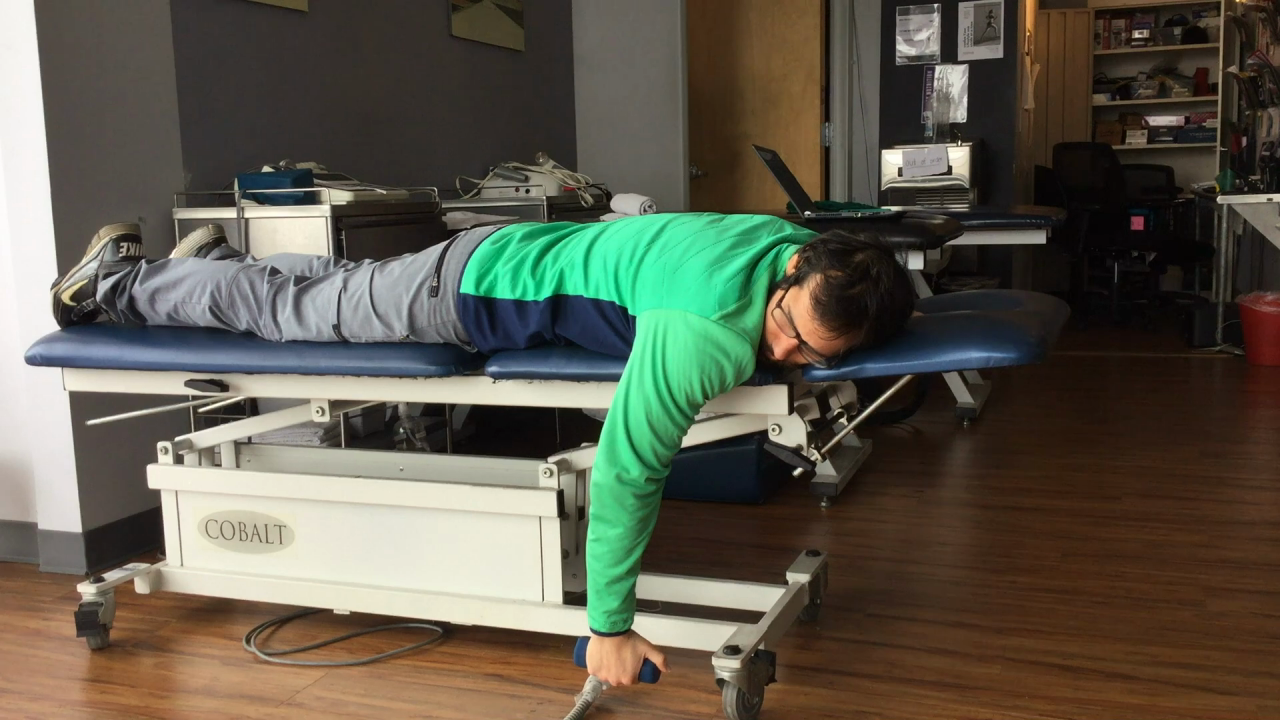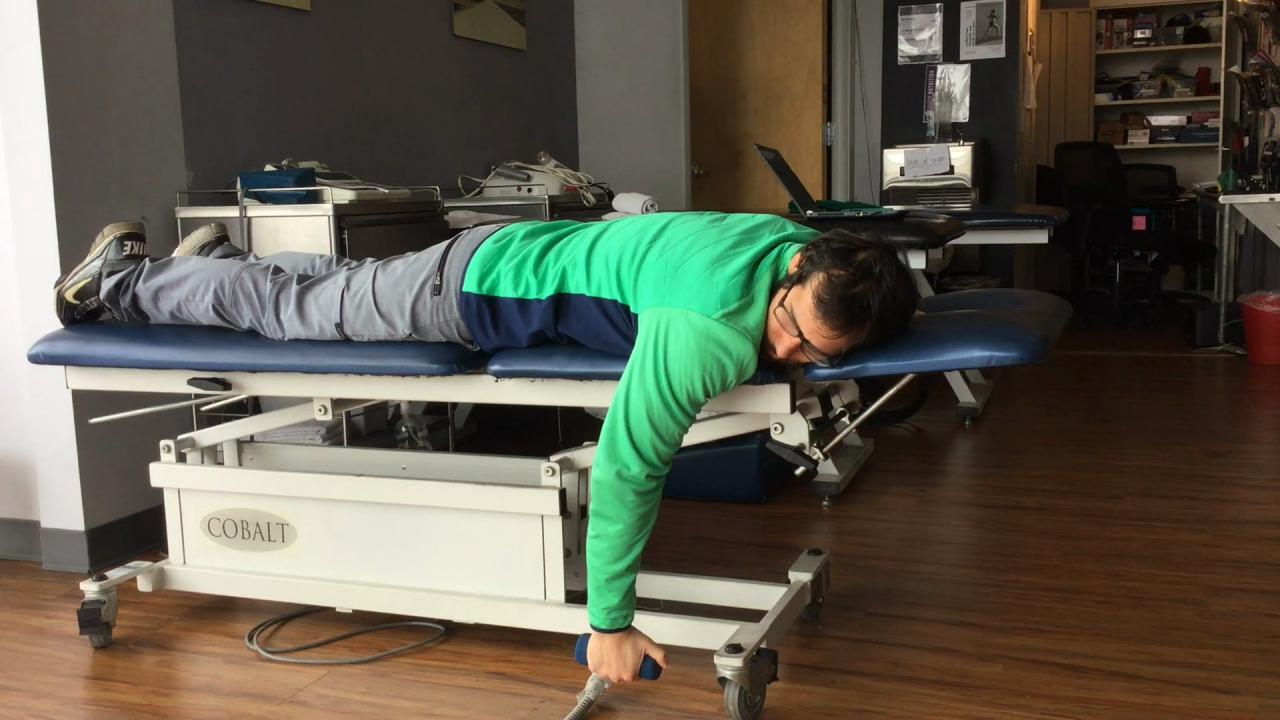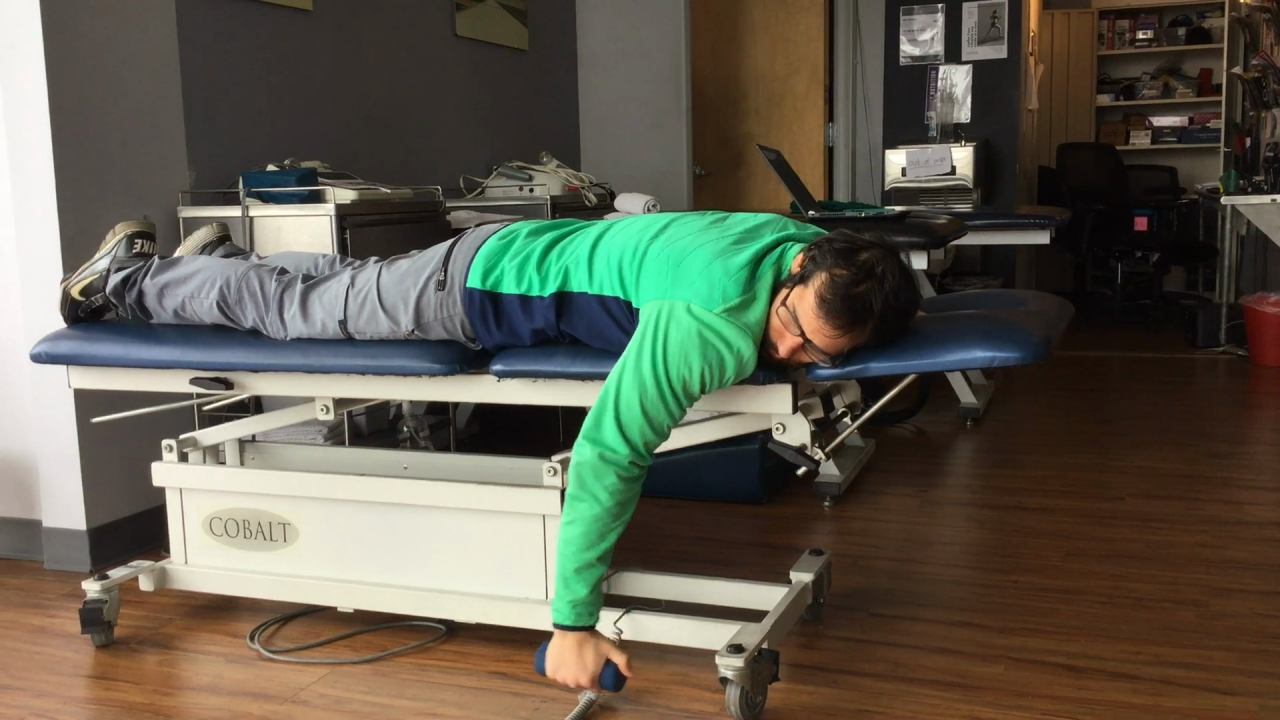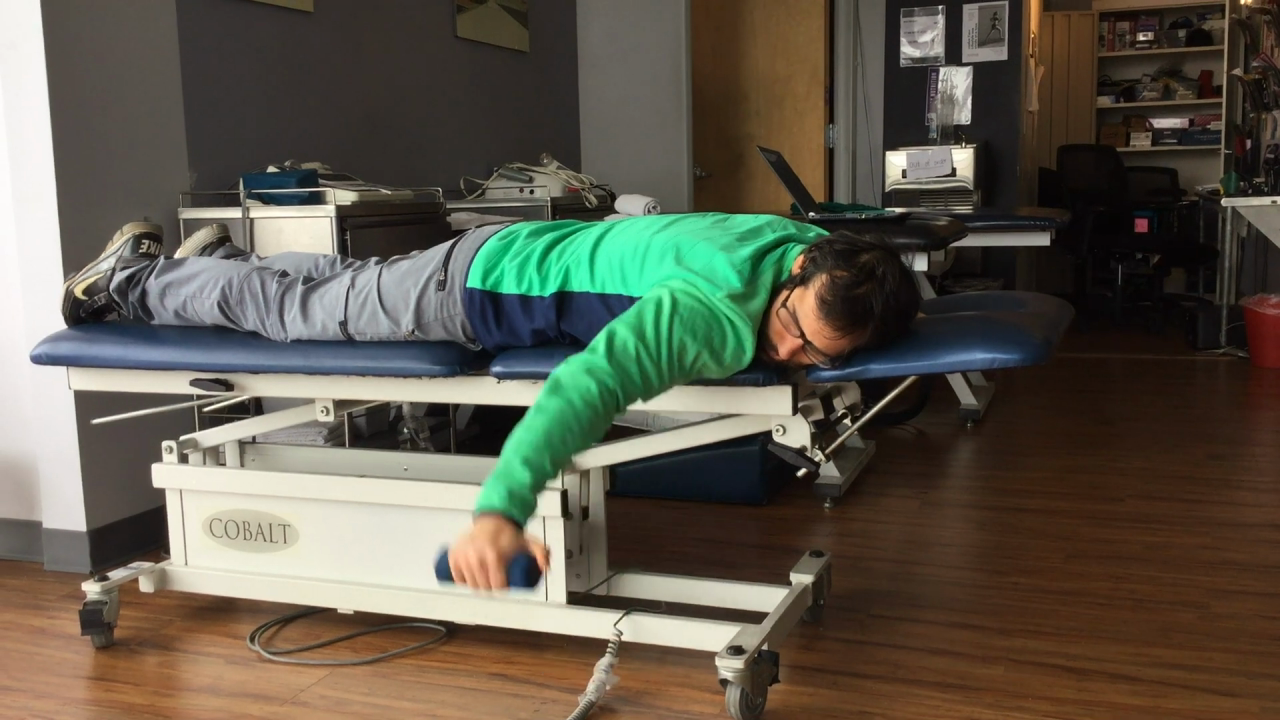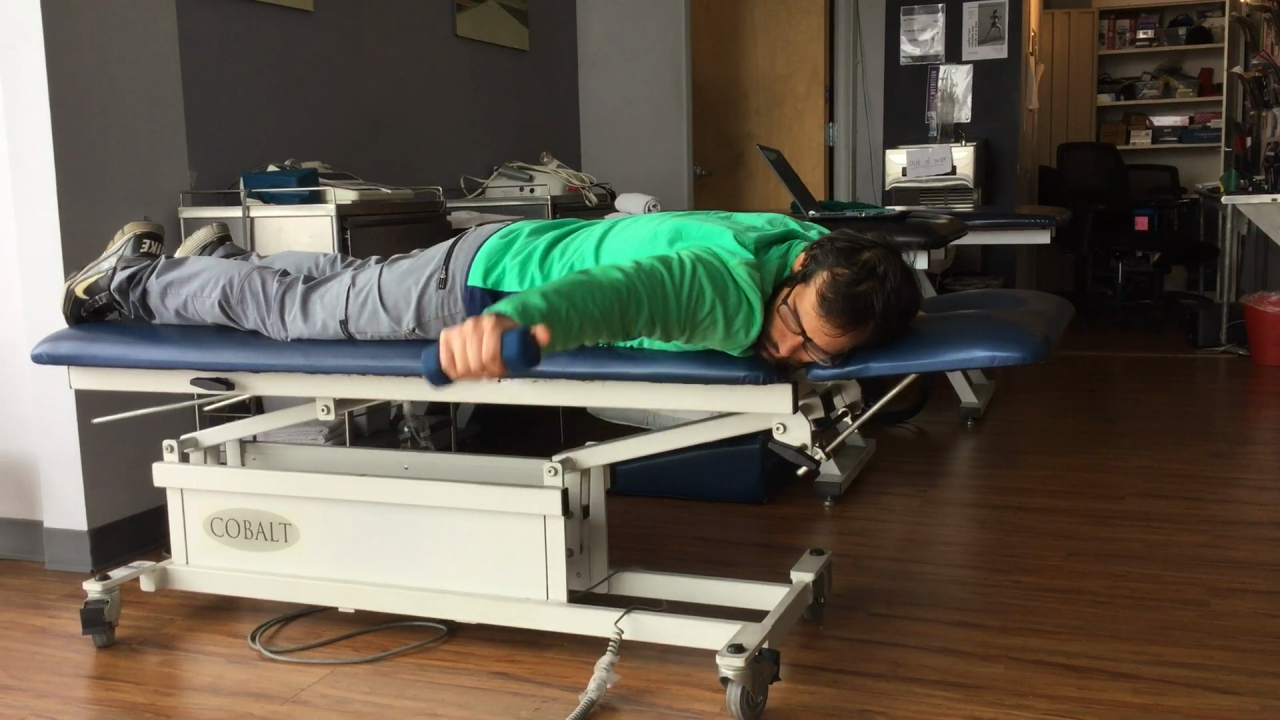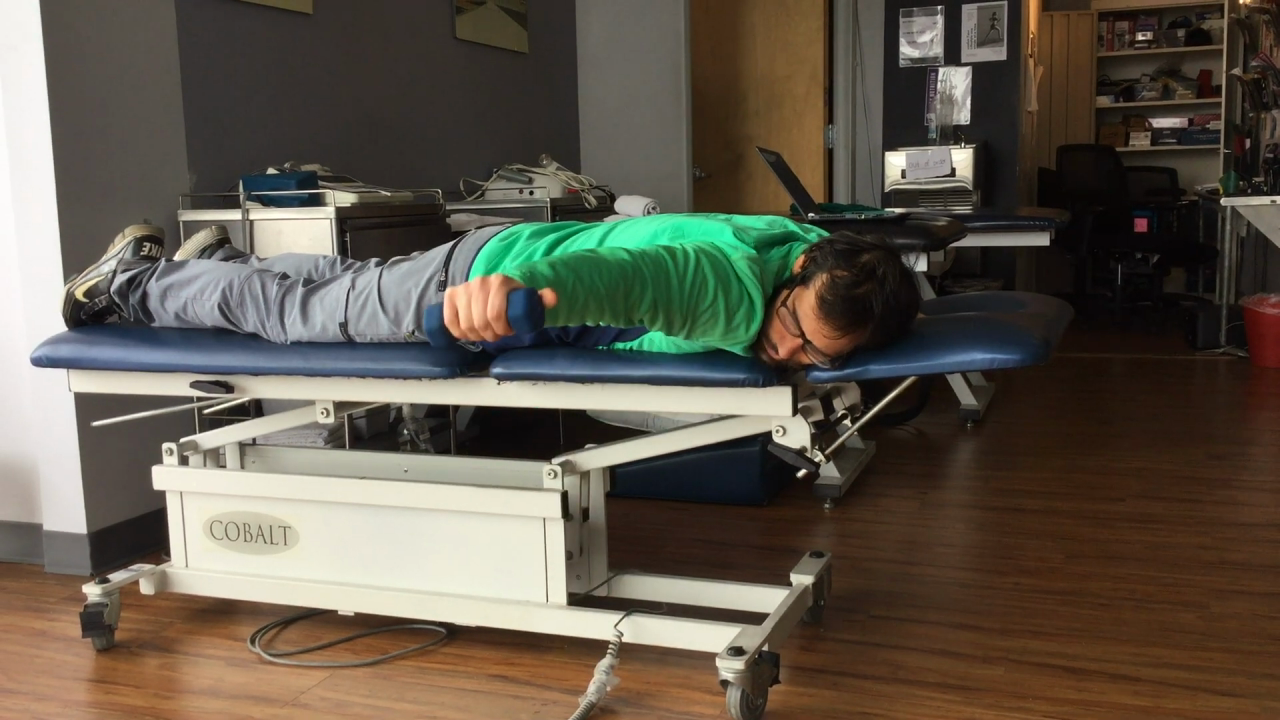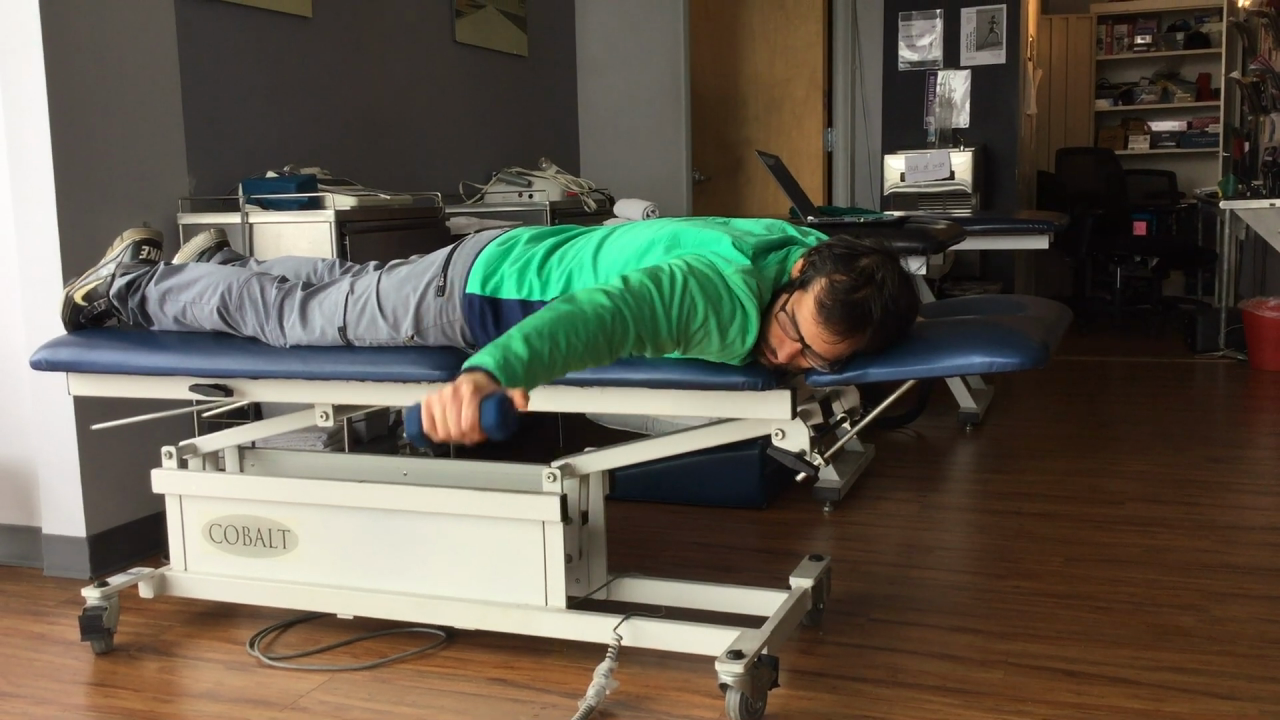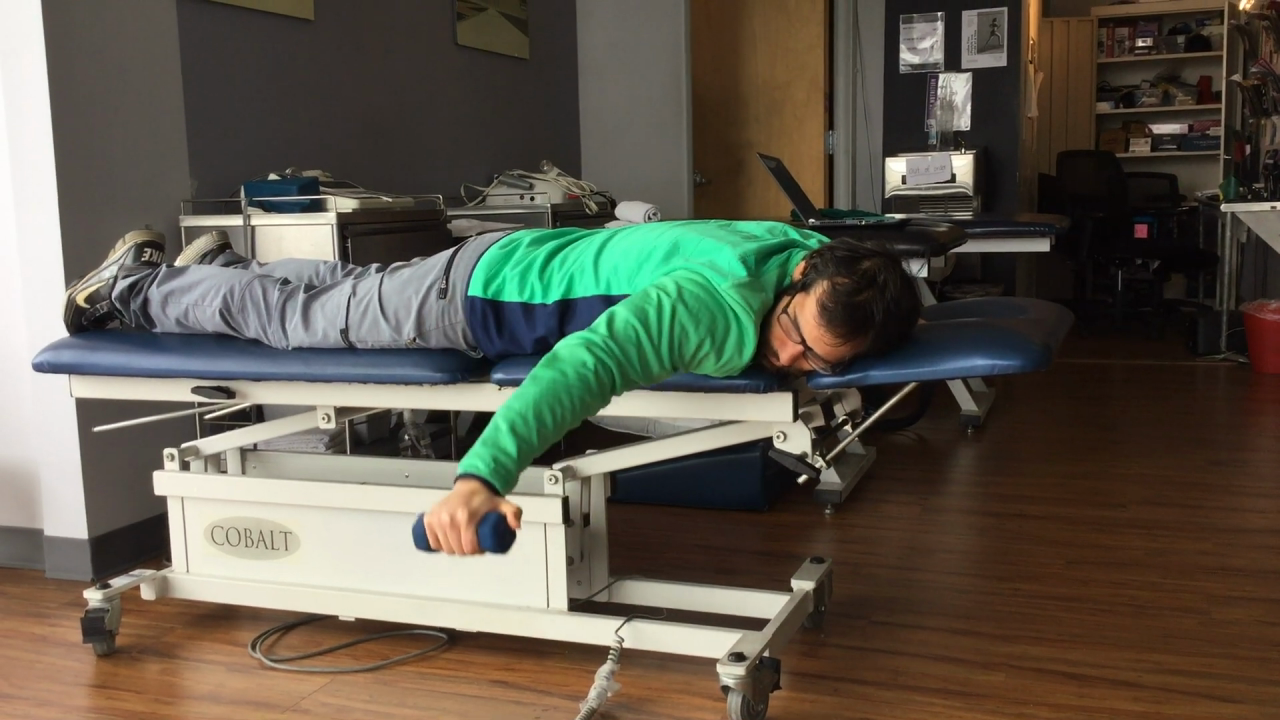
dt=0.3s
person 1, frame 1
left shoulder: (809, 244)
right shoulder: (709, 328)
right elbow: (625, 463)
left wrist: (826, 350)
right wrist: (609, 623)
left hip: (525, 249)
right hip: (483, 294)
left knee: (326, 287)
right knee: (282, 308)
left ankle: (216, 256)
right ankle: (117, 280)
person 1, frame 2
left shoulder: (807, 235)
right shoulder: (712, 327)
right elbow: (625, 462)
left wrist: (830, 354)
right wrist: (608, 623)
left hip: (529, 252)
right hip: (488, 290)
left knee: (340, 281)
right knee: (284, 309)
left ankle: (221, 255)
right ankle: (122, 278)
person 1, frame 3
left shoulder: (818, 245)
right shoulder: (713, 318)
right elbow: (609, 449)
left wrist: (827, 354)
right wrist: (572, 618)
left hip: (533, 248)
right hip: (491, 288)
left knee: (338, 286)
right knee: (290, 305)
left ankle: (222, 254)
right ankle: (128, 277)
person 1, frame 4
left shoulder: (816, 237)
right shoulder: (719, 312)
right elbow: (594, 381)
right wrist: (499, 506)
left hip: (532, 256)
right hip: (496, 285)
left knee: (335, 292)
right knee: (302, 311)
left ankle: (218, 258)
right ankle: (137, 284)
person 1, frame 5
left shoulder: (805, 234)
right shoulder: (729, 288)
right elbow: (611, 289)
right wrist: (506, 321)
left hip: (526, 245)
right hip: (488, 284)
left knee: (314, 292)
right knee: (288, 308)
left ankle: (216, 256)
right ankle: (134, 279)
person 1, frame 6
left shoulder: (810, 241)
right shoulder: (732, 284)
right elbow: (610, 276)
right wrist: (511, 289)
left hip: (525, 252)
right hip: (496, 273)
left knee: (342, 287)
right knee: (287, 313)
left ankle: (222, 257)
right ankle: (136, 283)
person 1, frame 7
left shoulder: (807, 240)
right shoulder: (725, 298)
right elbow: (597, 315)
left wrist: (826, 357)
right wrist: (484, 372)
left hip: (529, 254)
right hip: (487, 293)
left knee: (330, 296)
right knee: (292, 314)
left ankle: (221, 260)
right ankle: (136, 288)
person 1, frame 8
left shoulder: (809, 248)
right shoulder: (722, 307)
right elbow: (587, 361)
left wrist: (831, 361)
right wrist: (482, 475)
left hip: (528, 258)
right hip: (487, 297)
left knee: (331, 296)
right knee: (289, 314)
left ankle: (222, 262)
right ankle: (136, 287)
